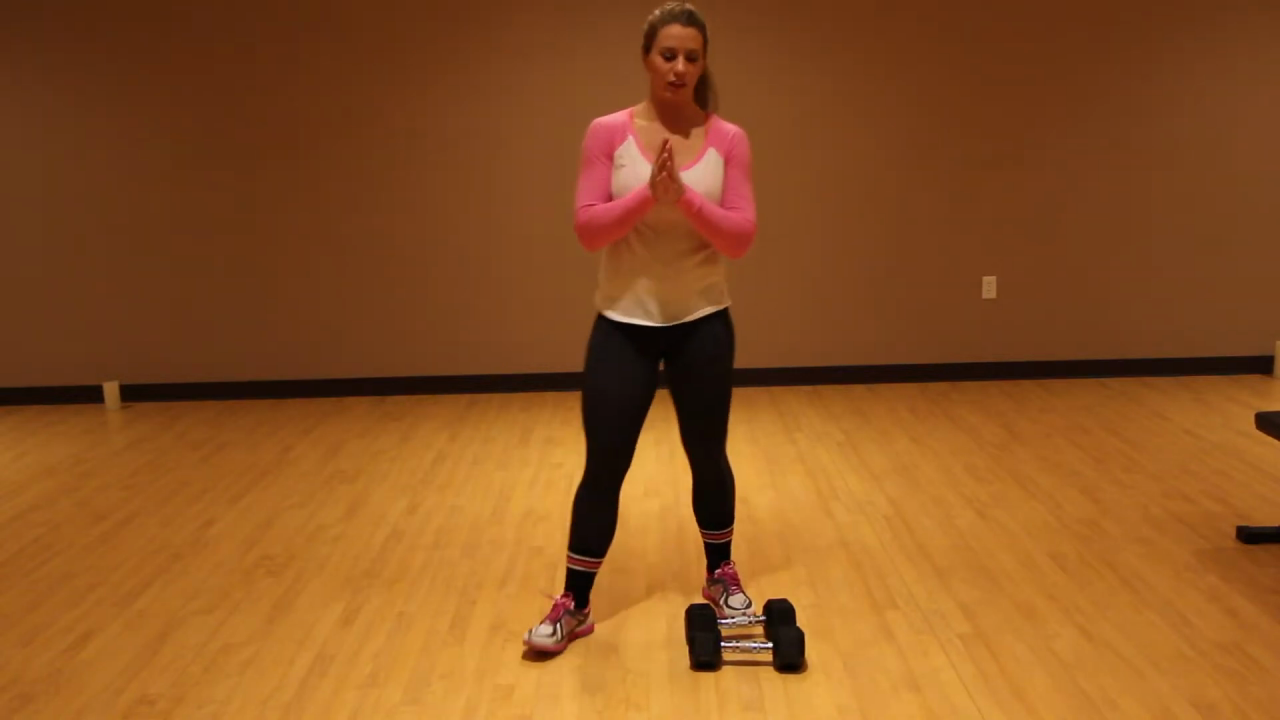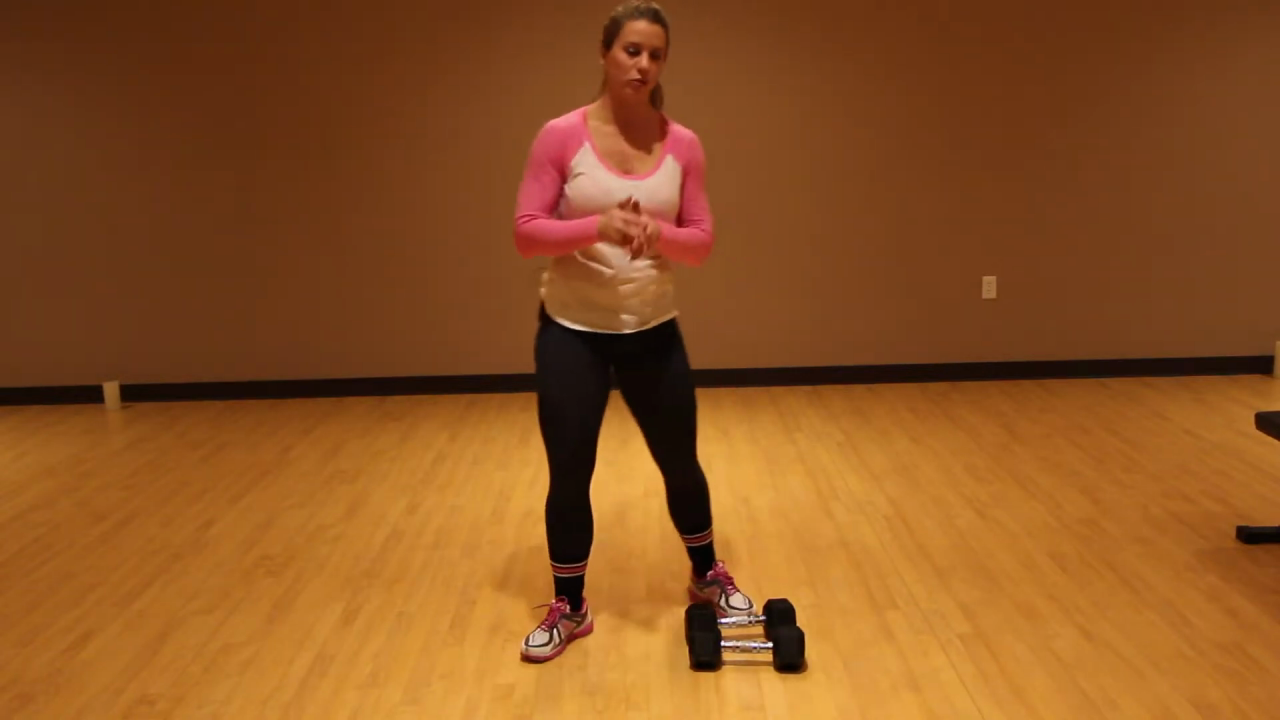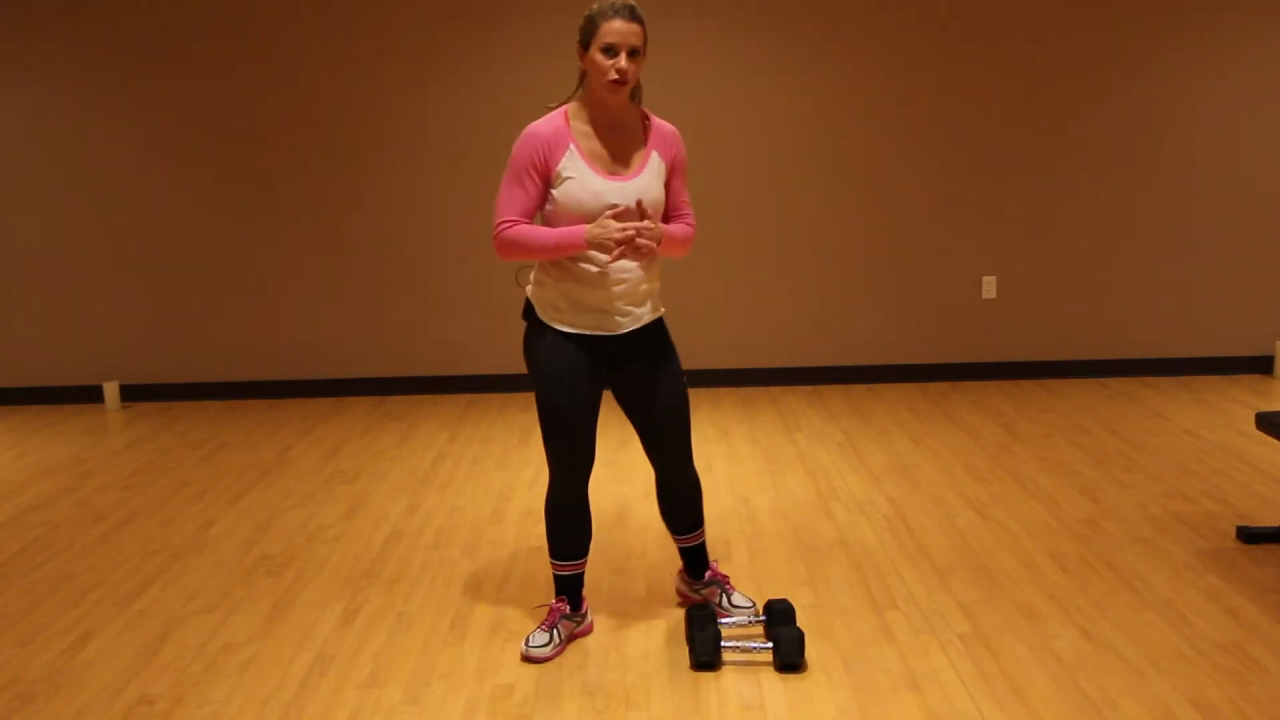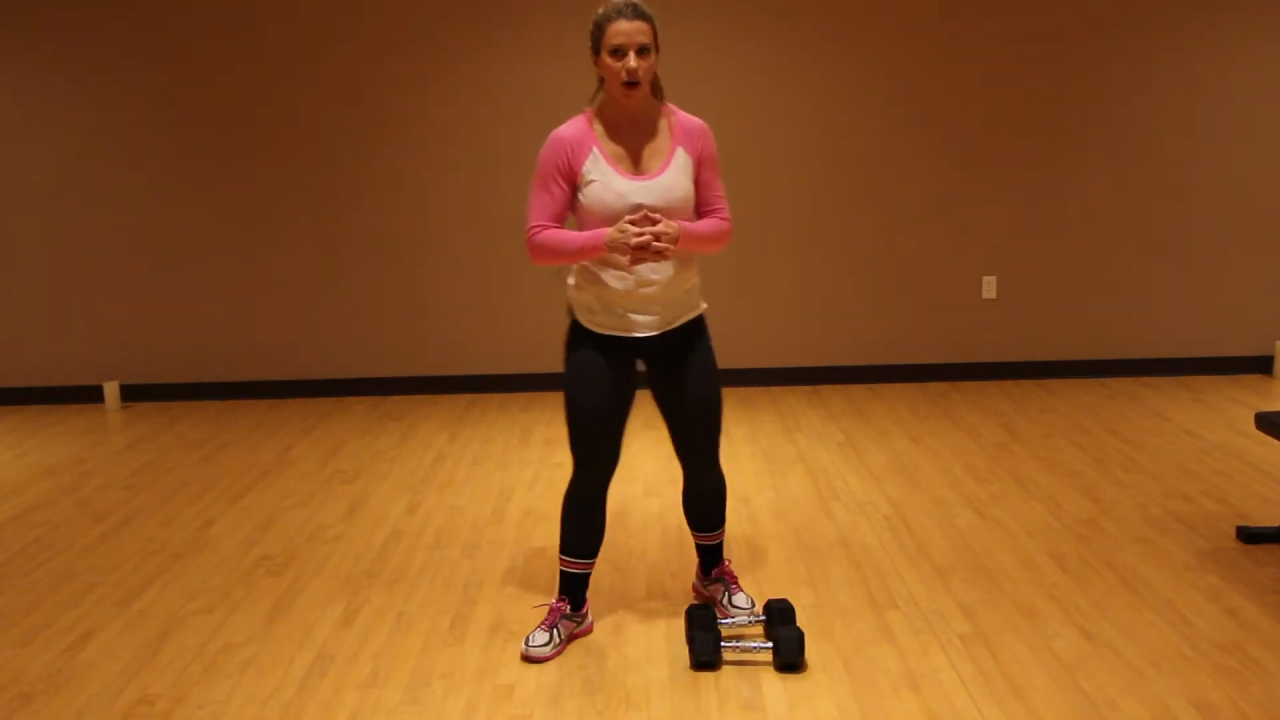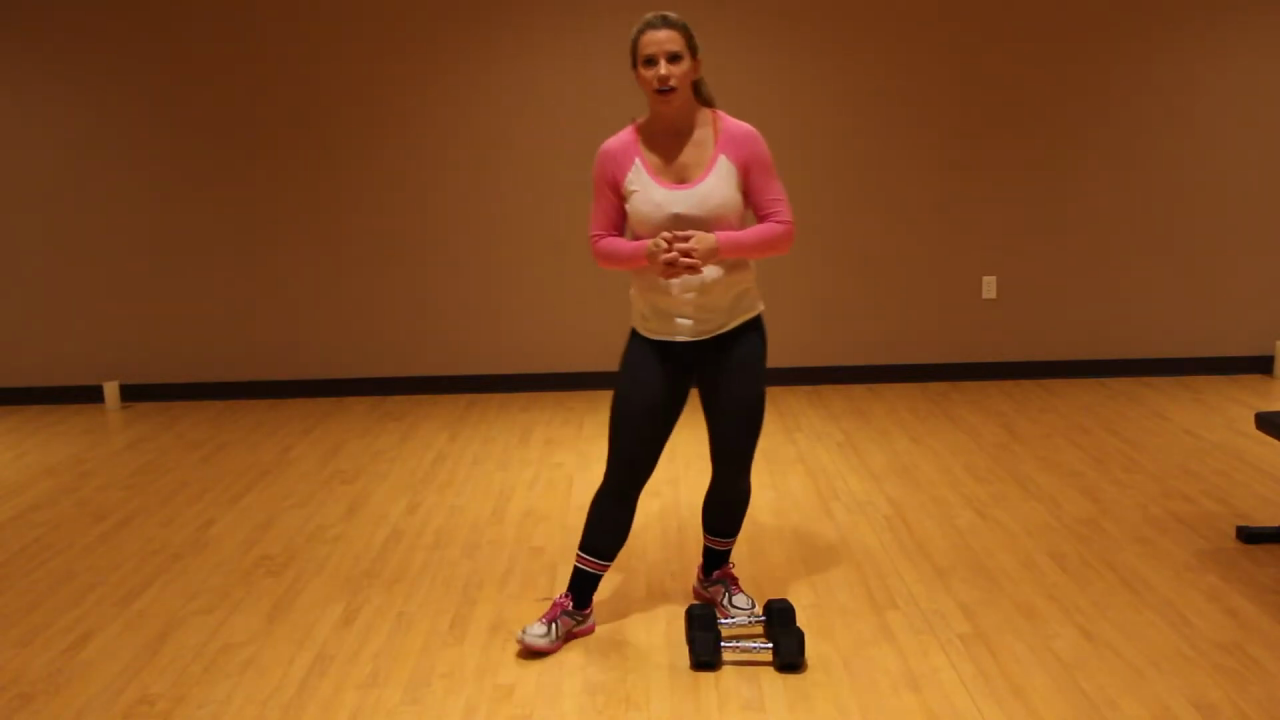
dt=0.3s
person 1, frame 1
left shoulder: (729, 140)
right shoulder: (608, 131)
left elbow: (742, 238)
right elbow: (588, 230)
left wrist: (684, 194)
right wrist: (647, 194)
left hip: (701, 322)
right hip: (623, 323)
left knee: (708, 456)
right knee: (603, 465)
left ankle: (720, 575)
right ankle: (574, 604)
person 1, frame 2
left shoulder: (683, 145)
right shoulder: (561, 136)
left elbow: (701, 241)
right elbow: (526, 231)
left wrist: (658, 234)
right wrist: (598, 226)
left hip: (652, 329)
right hip: (572, 331)
left knee: (680, 462)
right knee: (569, 474)
left ankle: (707, 575)
right ankle: (568, 608)
person 1, frame 3
left shoulder: (664, 139)
right shoulder: (543, 138)
left elbow: (685, 229)
right elbow: (506, 235)
left wrist: (654, 235)
right wrist: (586, 235)
left hip: (641, 327)
right hip: (561, 332)
left knee: (675, 459)
right knee: (569, 473)
left ankle: (699, 574)
right ankle: (569, 607)
person 1, frame 4
left shoulder: (691, 133)
right shoulder: (567, 143)
left elbow: (722, 225)
right elbow: (540, 241)
left wrist: (677, 233)
right wrist: (608, 240)
left hip: (681, 326)
right hip: (599, 333)
left knee: (702, 461)
right knee: (591, 471)
left ankle: (713, 574)
right ankle: (570, 607)
person 1, frame 5
left shoulder: (741, 140)
right shoulder: (616, 153)
left elbow: (781, 230)
right elbow: (601, 243)
left wrist: (716, 244)
right wrist: (648, 252)
left hip: (734, 333)
right hip: (655, 337)
left knee: (733, 469)
right knee: (624, 472)
left ankle: (715, 576)
right ankle: (575, 604)
